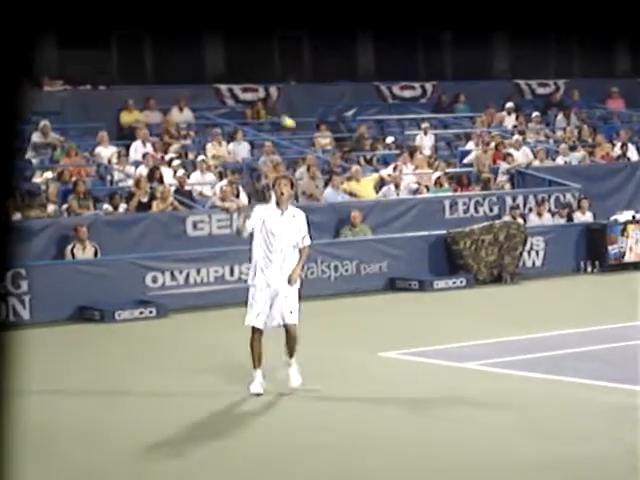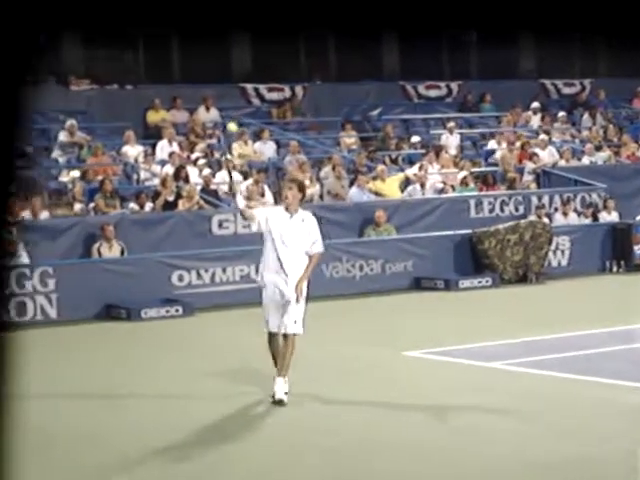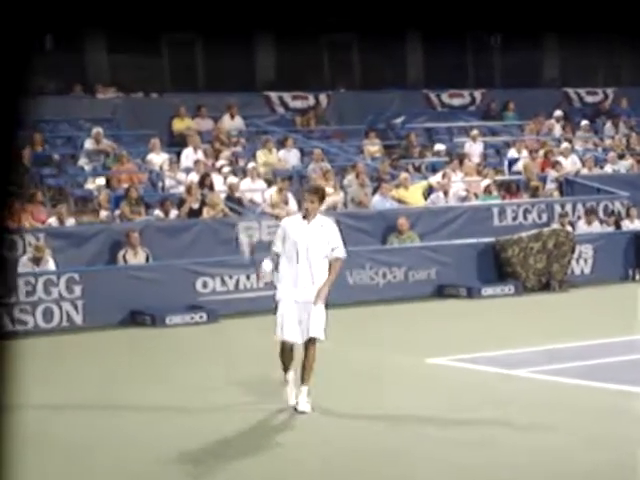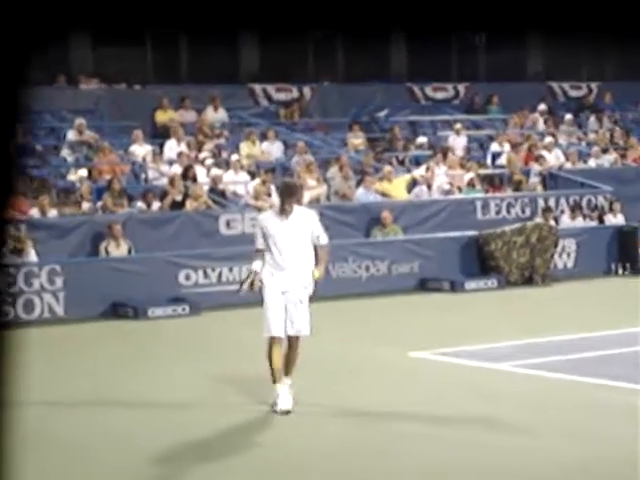
dt=0.3s
person 1, frame 1
left shoulder: (299, 216)
right shoulder: (261, 212)
left elbow: (304, 246)
right elbow: (243, 230)
left wrist: (299, 267)
right wrist: (243, 223)
left hip: (287, 280)
right hip: (261, 279)
left knee: (291, 327)
right knee: (257, 328)
left ankle: (292, 361)
right ankle: (258, 375)
person 1, frame 2
left shoulder: (309, 221)
right shoulder: (271, 214)
left elbow: (315, 254)
right elbow: (250, 216)
left wrist: (303, 279)
left hip: (295, 285)
right hip: (272, 283)
left knee: (290, 334)
right knee: (273, 332)
left ankle: (280, 384)
right ankle: (280, 376)
person 1, frame 3
left shoulder: (329, 227)
right shoulder: (287, 224)
left elbow: (337, 258)
right elbow: (277, 254)
left wrist: (326, 285)
right wrist: (267, 265)
left hip: (314, 293)
right hip: (288, 292)
left knee: (311, 341)
right knee: (287, 342)
left ankle: (303, 392)
right ankle: (288, 374)
person 1, frame 4
left shoulder: (309, 217)
right shoulder: (265, 220)
left elbow: (321, 242)
left wrist: (321, 266)
right wrist: (256, 271)
left hip: (299, 285)
right hip: (273, 285)
left knee: (294, 337)
right knee: (276, 337)
left ankle: (286, 384)
right ankle: (280, 391)
